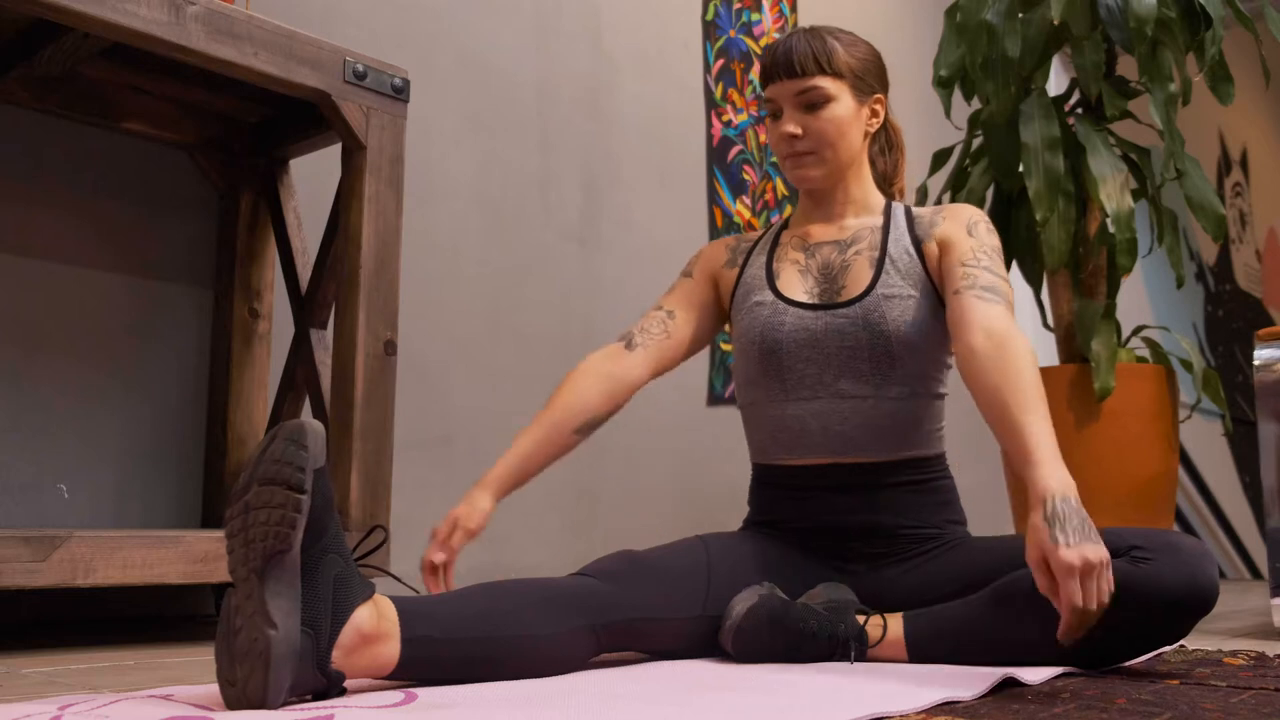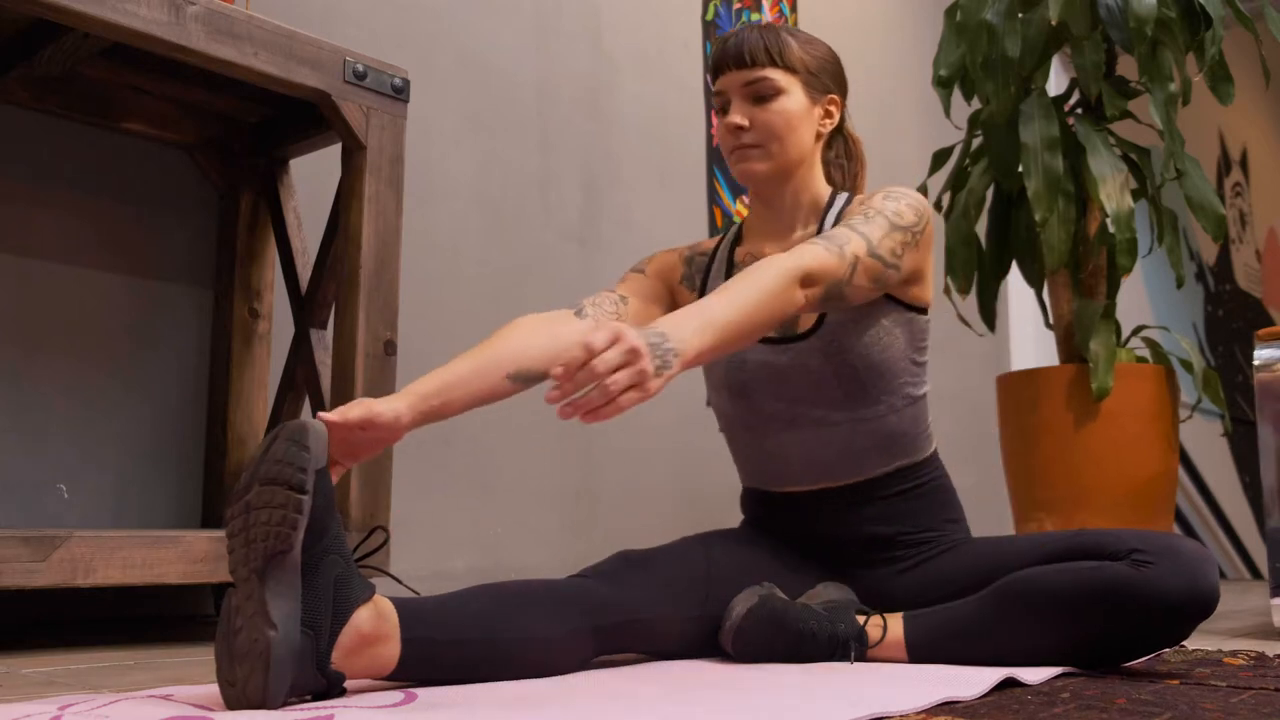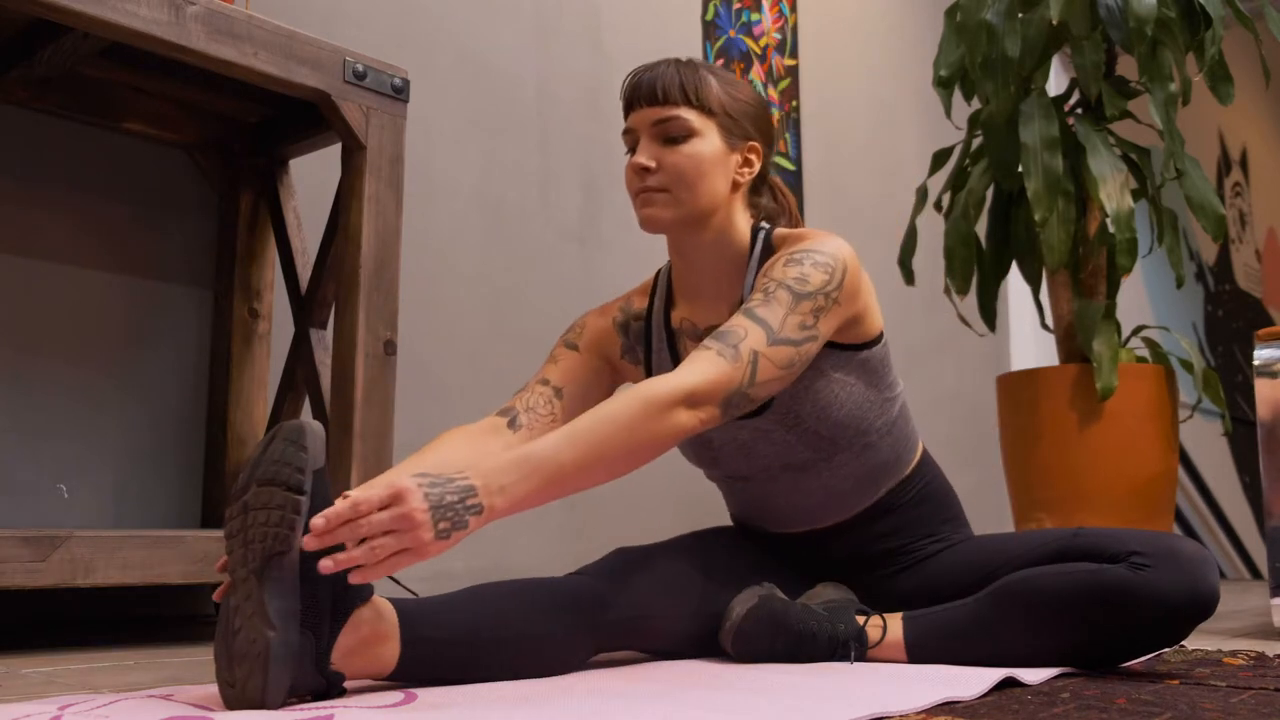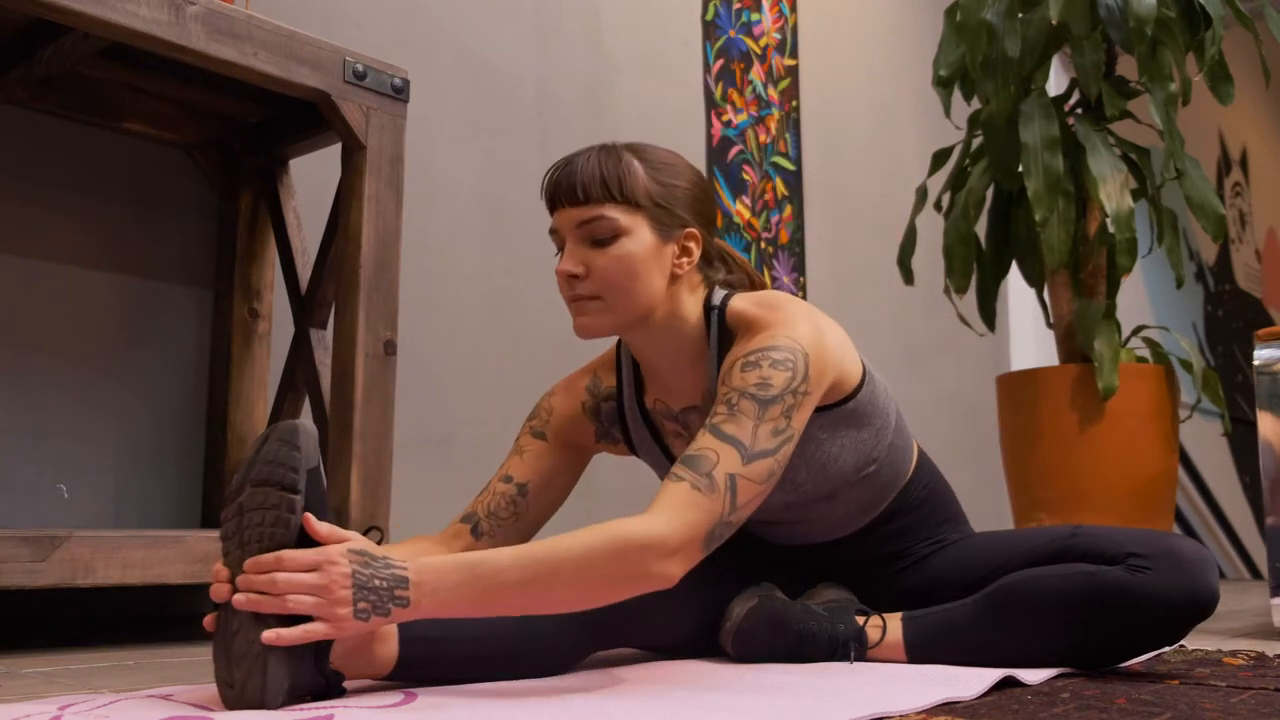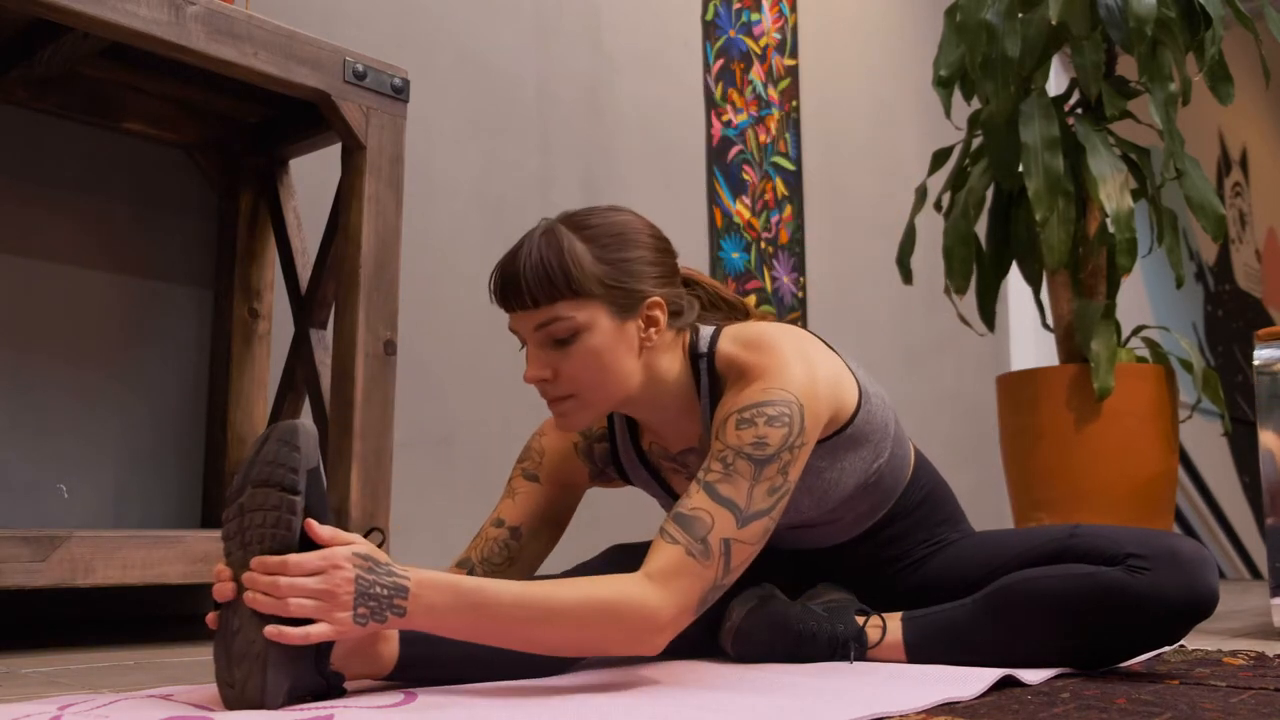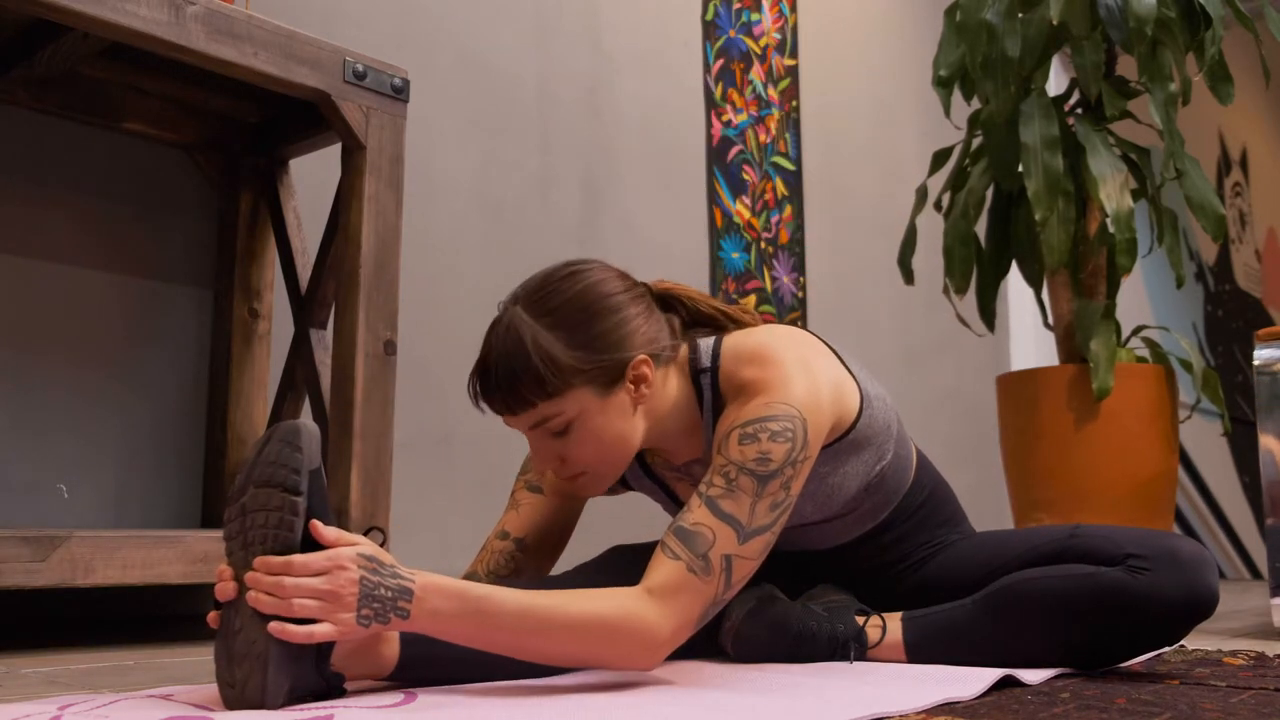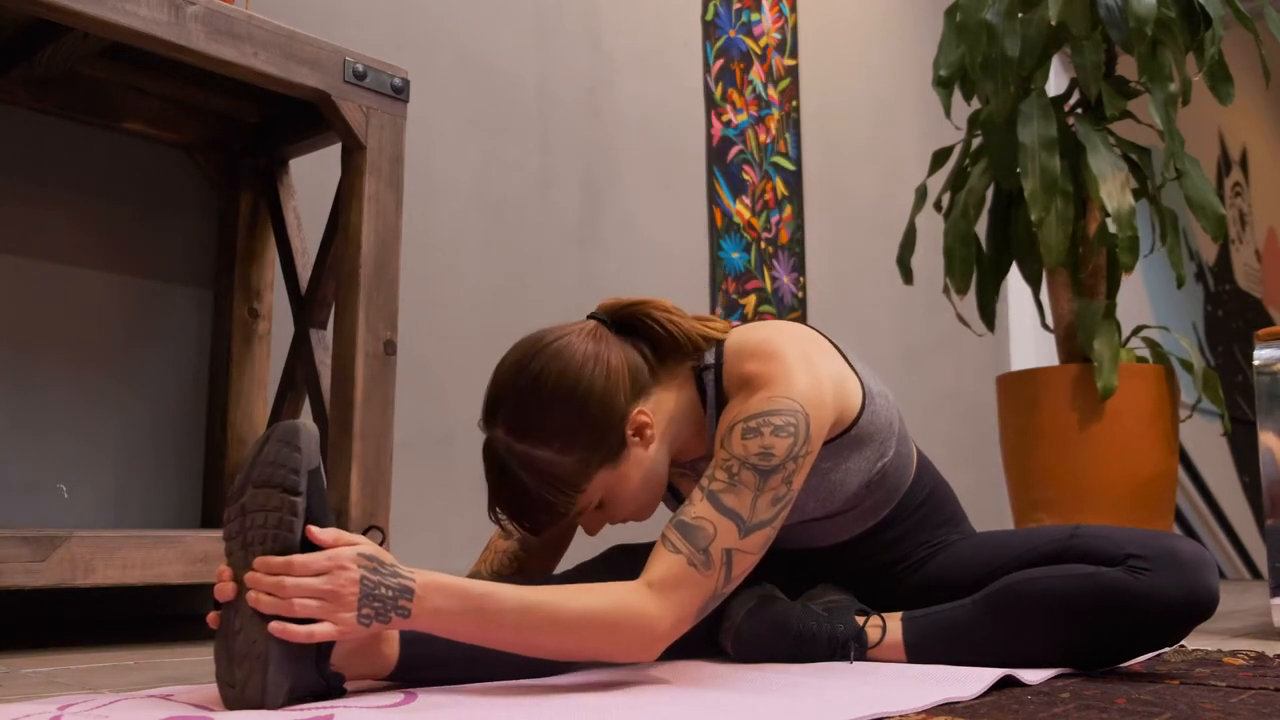
dt=0.7s
person 1, frame 1
left shoulder: (949, 232)
right shoulder: (729, 264)
left elbow: (992, 337)
right elbow: (621, 363)
left wrist: (1051, 485)
right wrist: (487, 490)
left hip: (919, 544)
right hip: (779, 545)
left knee: (1183, 573)
right knee: (612, 590)
right ankle: (349, 628)
person 1, frame 2
left shoulder: (896, 219)
right shoulder: (686, 270)
left elbow: (797, 278)
right elbow: (558, 329)
left wrist: (669, 346)
right wrist: (401, 406)
left hip: (915, 547)
right hip: (778, 552)
left knee: (1182, 576)
right knee: (612, 593)
right ankle: (347, 629)
person 1, frame 3
left shoulder: (820, 265)
right shoulder: (619, 328)
left elbow: (693, 398)
right elbow: (500, 429)
left wrist: (474, 497)
right wrist: (359, 505)
left hip: (915, 555)
right hip: (775, 566)
left knee: (1178, 576)
right knee: (614, 590)
person 1, frame 4
left shoulder: (782, 339)
right shoulder: (588, 402)
left elbow: (667, 545)
right elbow: (471, 541)
left wrist: (406, 586)
right wrist: (371, 580)
left hip: (914, 563)
right hip: (778, 576)
left knee: (1179, 577)
right knee: (602, 587)
person 1, frame 5
left shoulder: (774, 375)
right shoulder: (577, 440)
left elbow: (658, 612)
right elbow: (481, 582)
left wrist: (406, 592)
right wrist: (372, 620)
left hip: (916, 563)
right hip: (780, 588)
left knee: (1178, 575)
right knee: (610, 578)
person 1, frame 6
left shoulder: (777, 384)
right shoulder: (586, 433)
left elbow: (658, 625)
right elbow: (495, 589)
left wrist: (411, 596)
right wrist: (373, 633)
left hip: (916, 566)
right hip: (781, 588)
left knee: (1178, 578)
right knee: (622, 572)
person 1, frame 7
left shoulder: (779, 382)
right shoulder: (598, 434)
left elbow: (656, 620)
right elbow: (496, 590)
left wrist: (412, 592)
right wrist: (375, 635)
left hip: (915, 565)
right hip: (781, 593)
left knee: (1179, 578)
right knee: (618, 585)
